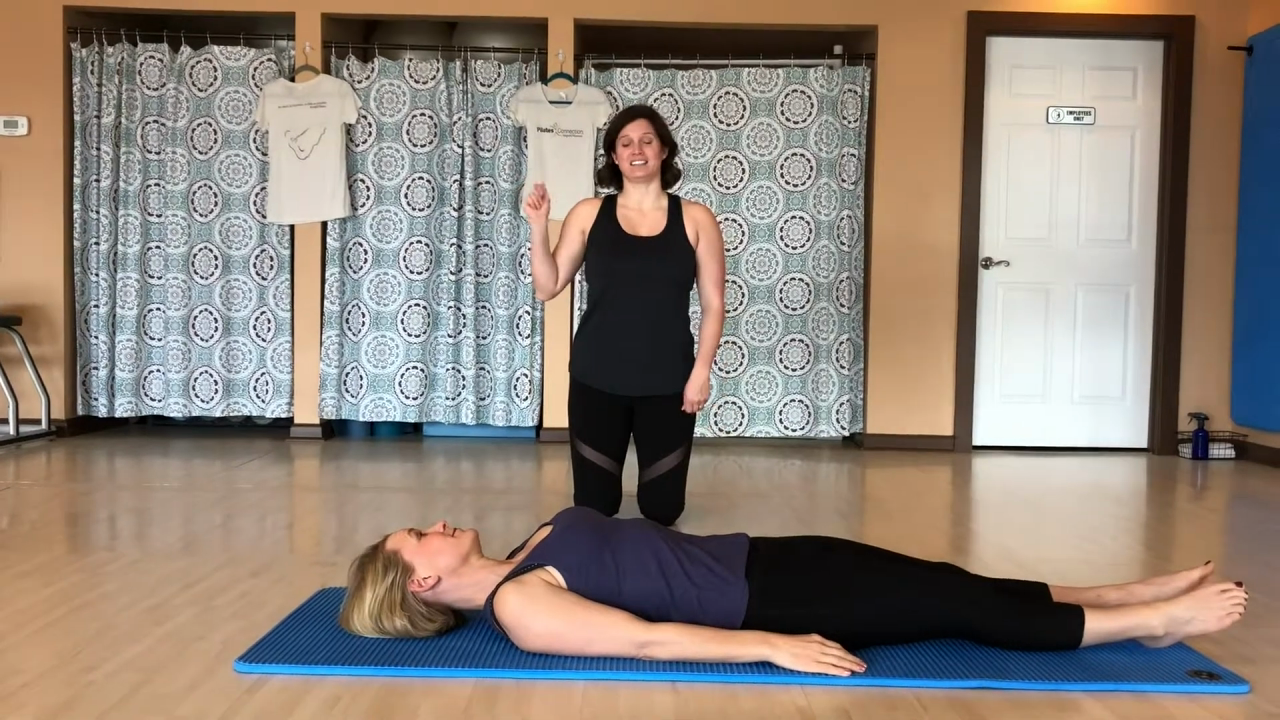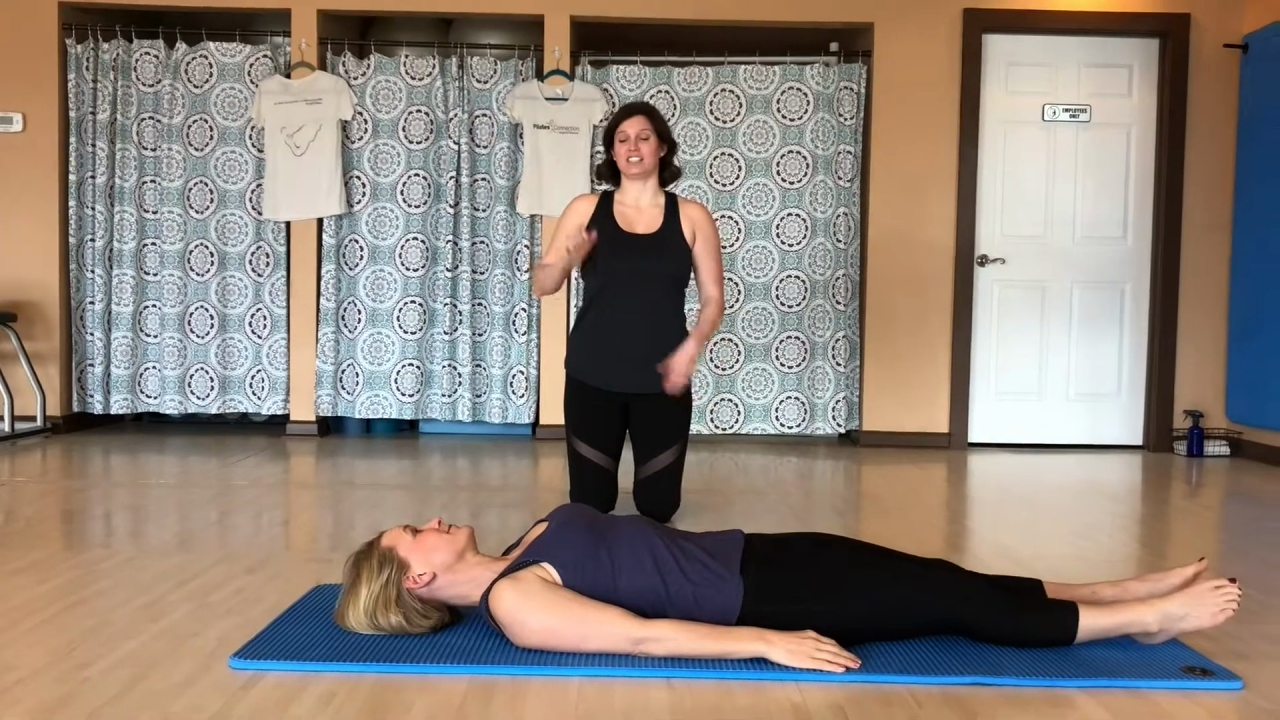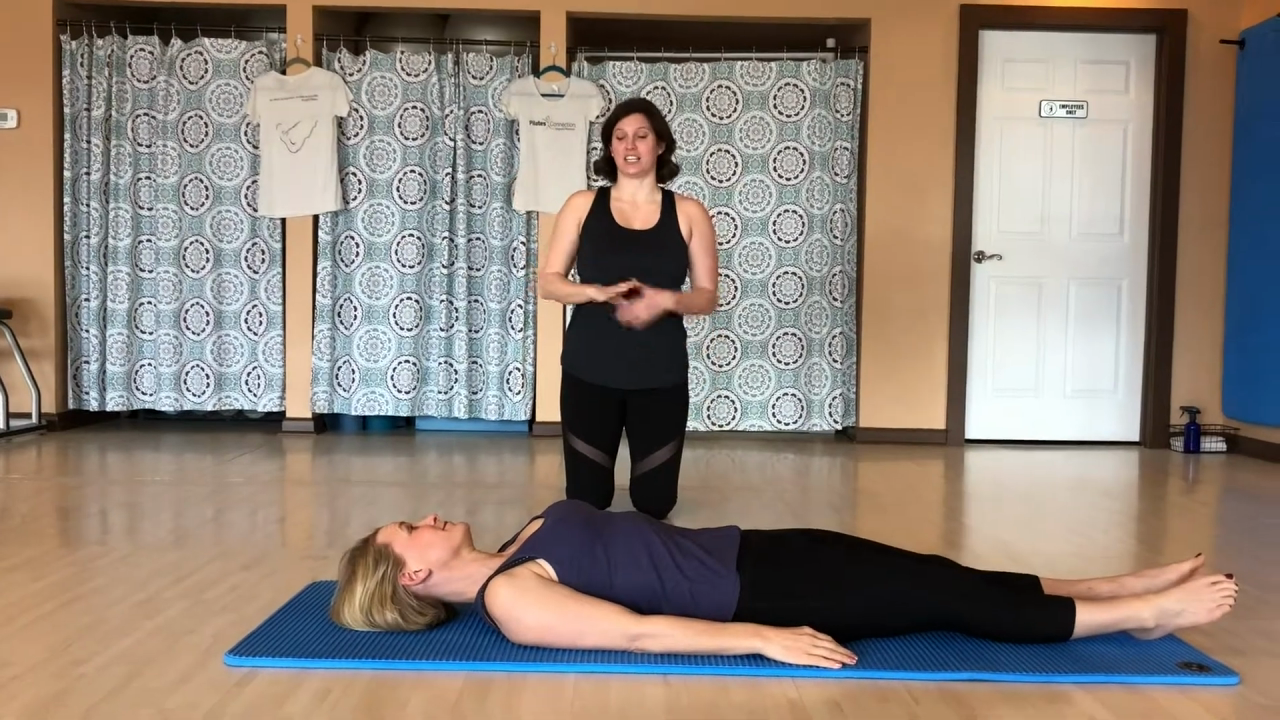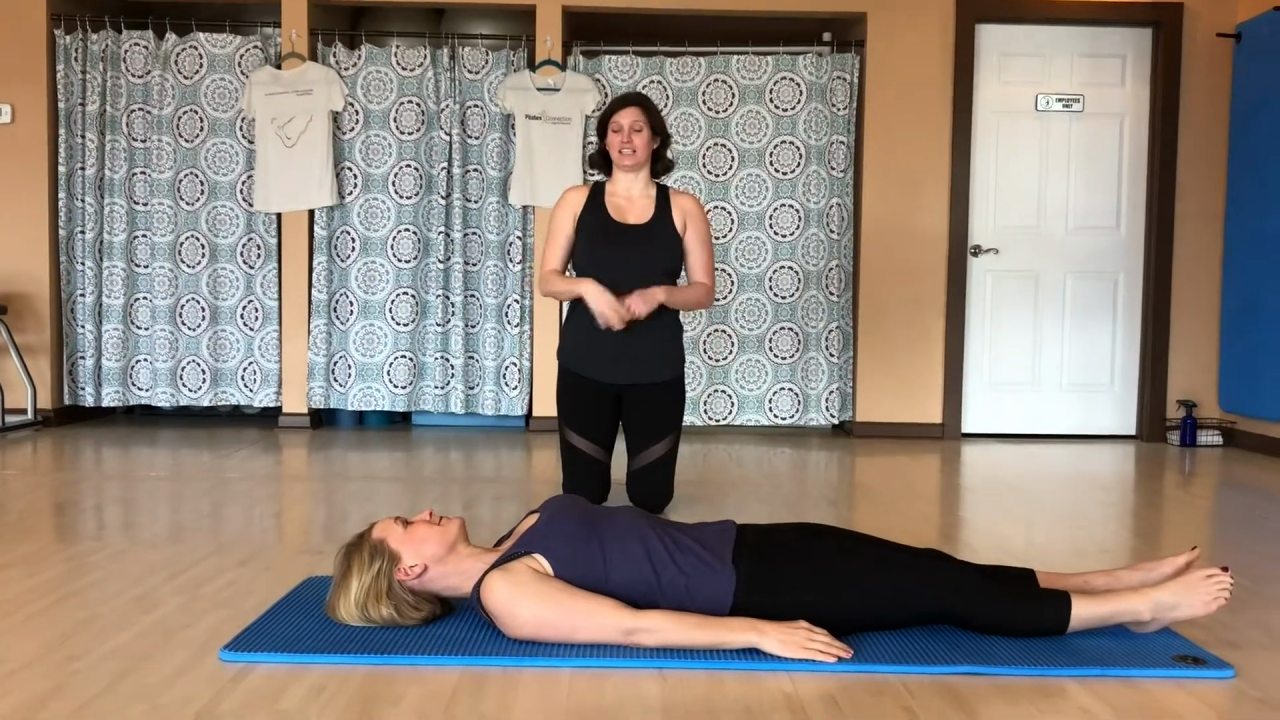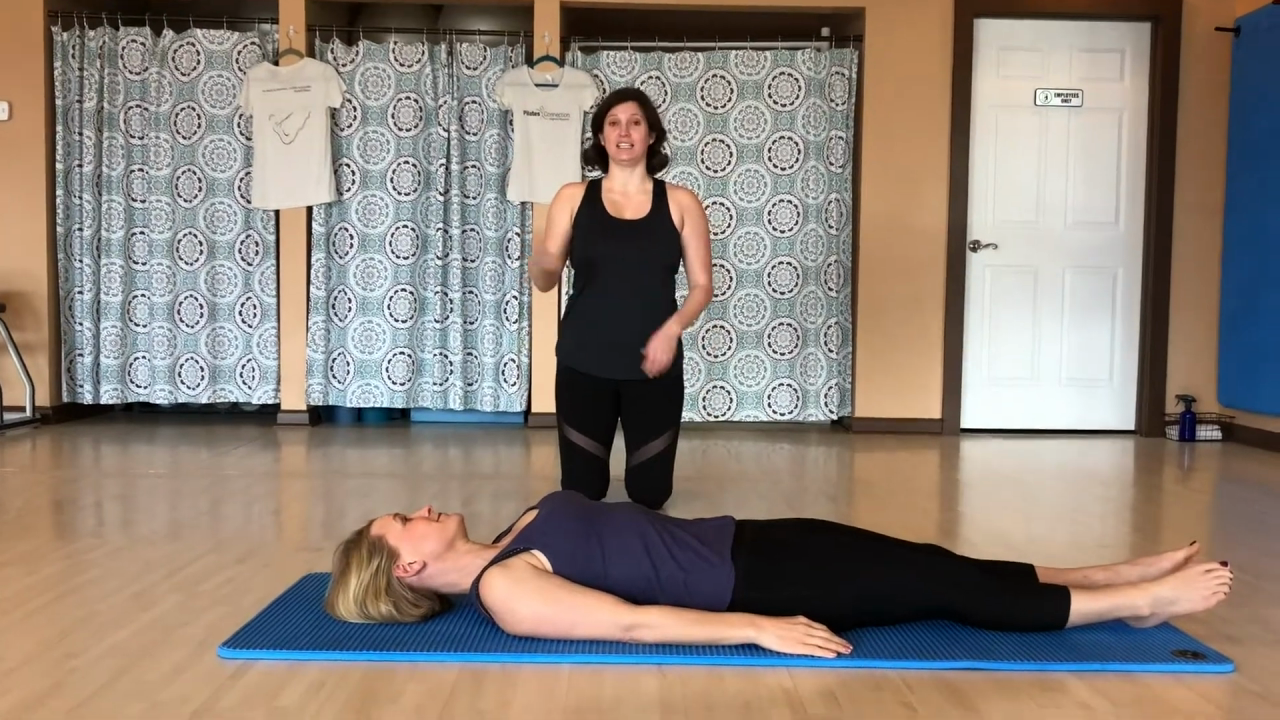
dt=0.2s
person 1, frame 1
left shoulder: (524, 561)
right shoulder: (520, 609)
right elbow: (648, 639)
right wrist: (774, 649)
left hip: (756, 558)
right hip: (755, 602)
left knee: (948, 583)
right knee: (961, 610)
left ankle: (1142, 596)
right ankle: (1153, 621)
person 1, frame 2
left shoulder: (518, 560)
right shoulder: (515, 606)
right elbow: (643, 635)
right wrist: (770, 643)
left hip: (750, 555)
right hip: (749, 599)
left knee: (943, 580)
right knee: (956, 607)
left ankle: (1136, 592)
right ankle: (1151, 619)
person 1, frame 3
left shoulder: (513, 556)
right shoulder: (510, 603)
right elbow: (639, 631)
right wrist: (766, 639)
left hip: (746, 551)
right hip: (746, 595)
left knee: (939, 575)
right knee: (951, 603)
left ankle: (1134, 588)
right ankle: (1148, 613)
person 1, frame 4
left shoulder: (513, 549)
right shoulder: (507, 598)
right elbow: (637, 626)
right wrist: (763, 634)
left hip: (743, 545)
right hip: (742, 589)
left knee: (937, 570)
right knee: (949, 598)
left ankle: (1131, 581)
right ankle: (1140, 607)
person 1, frame 5
left shoulder: (512, 544)
right shoulder: (506, 594)
right elbow: (634, 622)
right wrist: (758, 630)
left hip: (741, 540)
right hip: (739, 584)
left knee: (937, 565)
right knee: (947, 590)
left ankle: (1129, 578)
right ankle: (1140, 601)
person 2, frame 1
left shoulder: (696, 218)
right shoulder: (589, 213)
left elbow: (713, 303)
right elbow: (546, 288)
left wrist: (701, 370)
right wrist: (538, 226)
left hip: (667, 382)
right hip: (597, 380)
left knee: (662, 509)
right knee: (594, 506)
person 2, frame 2
left shoulder: (692, 216)
right shoulder: (585, 209)
left elbow: (712, 298)
right elbow: (543, 285)
left wrist: (693, 345)
right wrist: (566, 259)
left hip: (662, 379)
right hip: (593, 376)
left knee: (658, 506)
right knee: (590, 502)
person 2, frame 3
left shoulder: (689, 212)
right shoulder: (582, 205)
left elbow: (708, 295)
right elbow: (547, 283)
left wrist: (666, 299)
right wrist: (597, 291)
left hip: (660, 375)
right hip: (589, 372)
left knee: (655, 502)
right knee: (586, 499)
person 2, frame 4
left shoulder: (683, 207)
right shoulder: (576, 200)
left elbow: (704, 291)
right elbow: (547, 280)
left wrist: (659, 295)
right wrist: (586, 287)
left hip: (657, 371)
right hip: (585, 368)
left knee: (651, 497)
right knee: (583, 494)
person 2, frame 5
left shoulder: (680, 202)
right shoulder: (573, 197)
left elbow: (701, 285)
right elbow: (543, 279)
left wrist: (673, 327)
right wrist: (541, 264)
left hip: (654, 367)
right hip: (584, 364)
left knee: (650, 493)
right knee: (582, 490)
